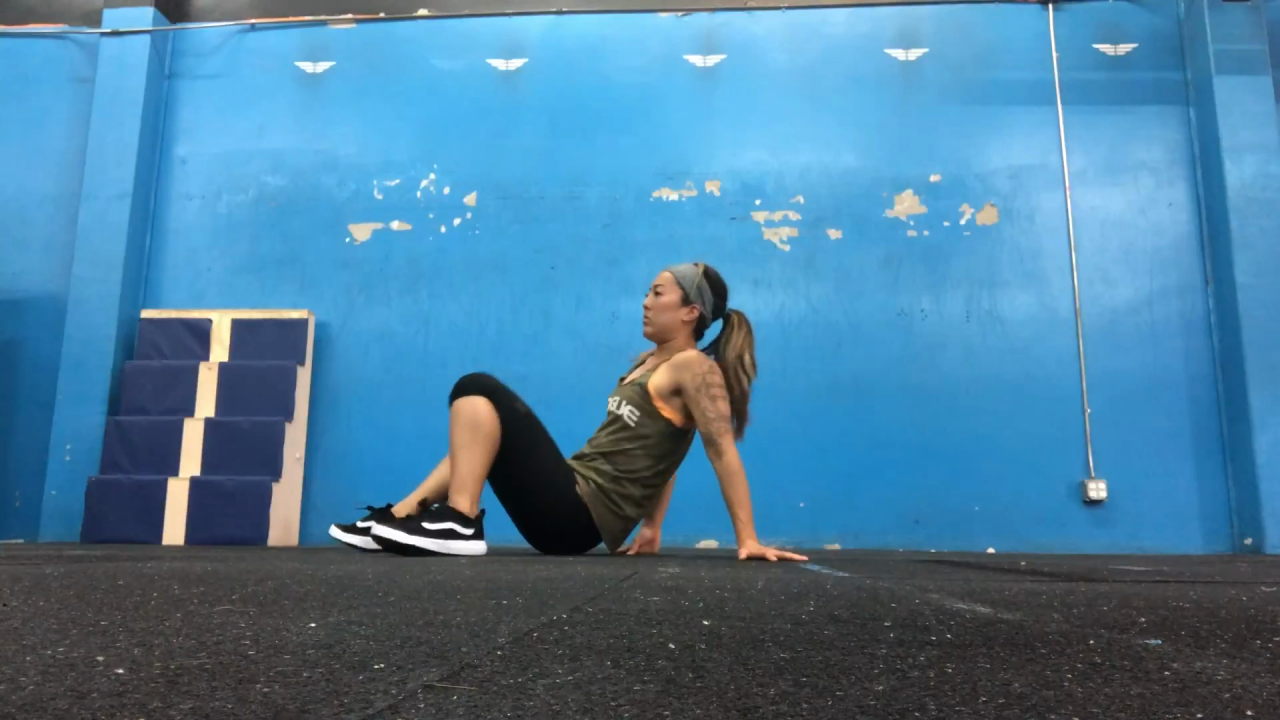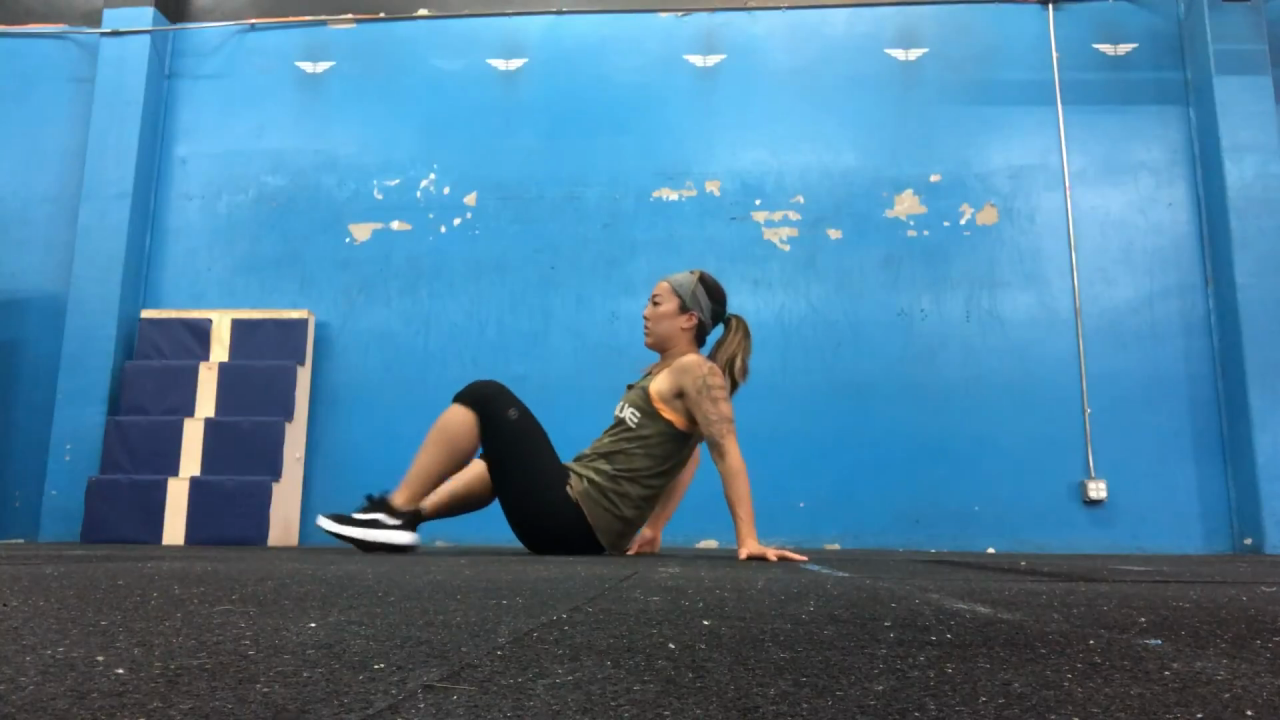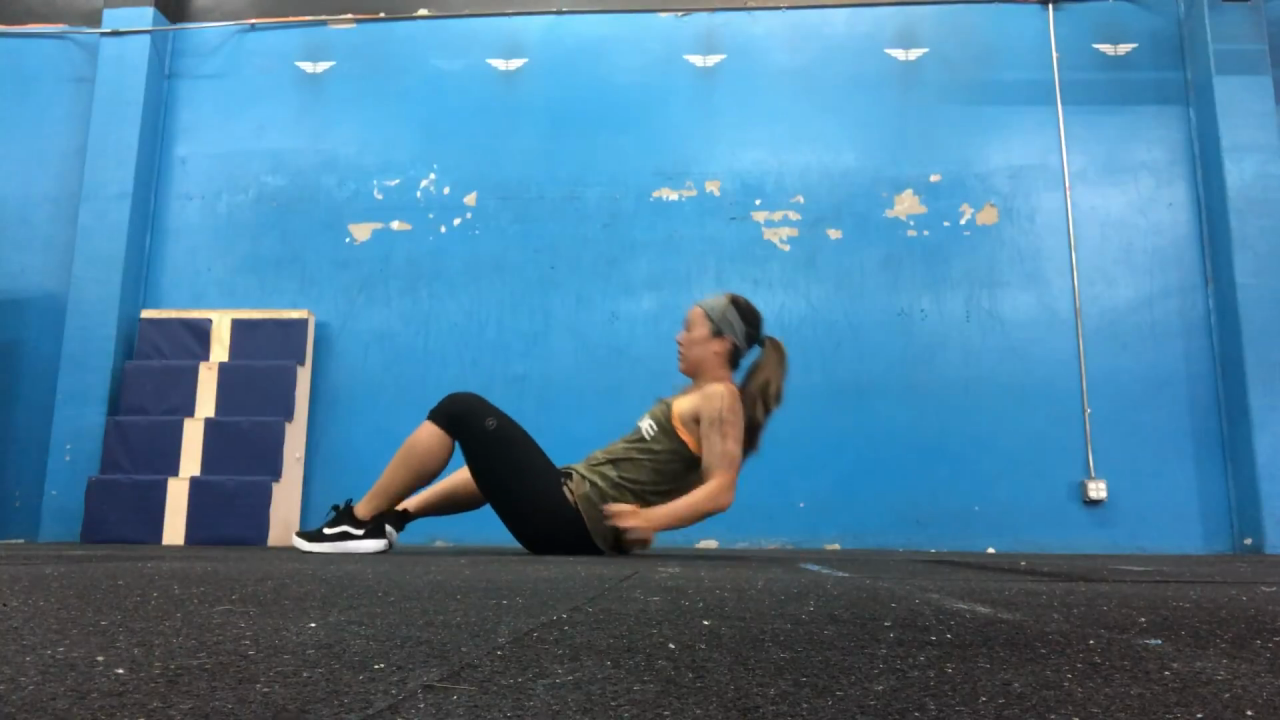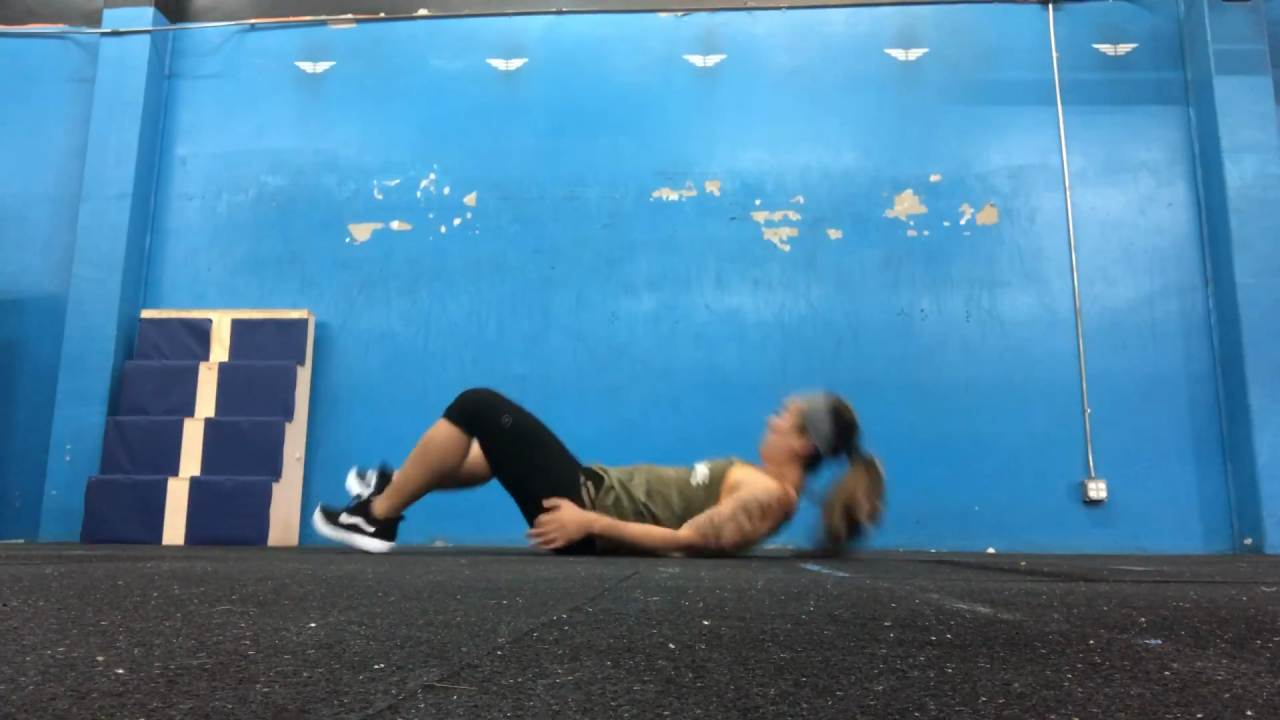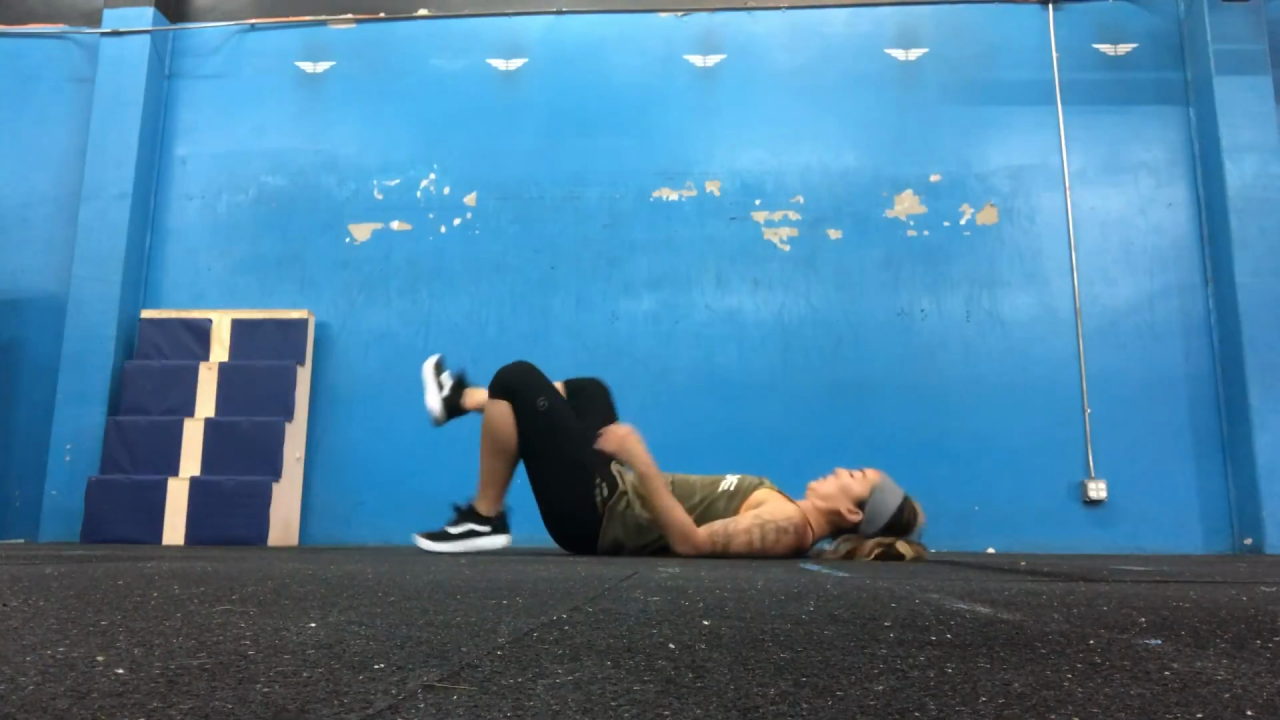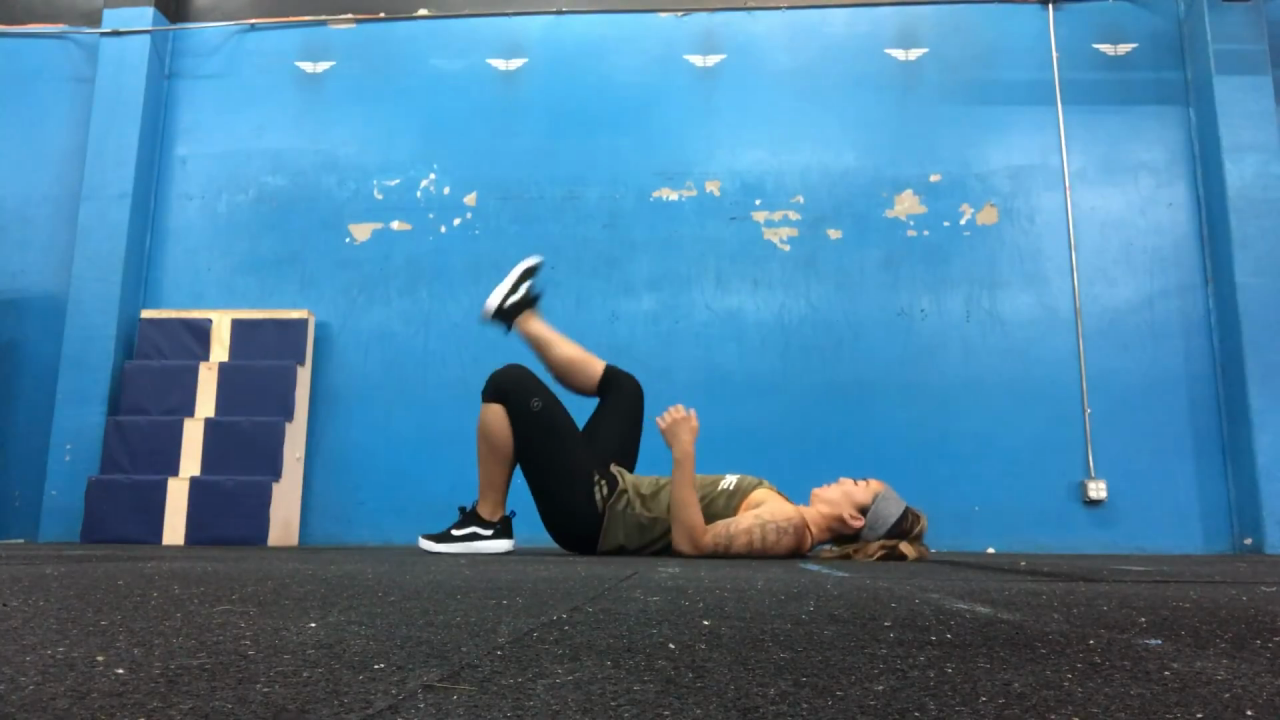
dt=0.3s
person 1, frame 1
left shoulder: (694, 368)
right shoulder: (650, 363)
left elbow: (723, 451)
right elbow: (659, 450)
left wrist: (747, 539)
right wrist: (651, 526)
left hip: (573, 518)
right hip: (572, 514)
left knee: (478, 389)
right knee: (485, 442)
left ankle: (460, 522)
right ankle: (397, 520)
person 1, frame 2
left shoulder: (696, 372)
right shoulder: (661, 372)
left elbow: (727, 452)
right elbow: (684, 455)
left wrist: (748, 538)
right wrist: (652, 527)
left hip: (569, 522)
right hip: (578, 523)
left knee: (484, 397)
right knee: (502, 456)
left ankle: (394, 513)
right ankle: (403, 518)
person 1, frame 3
left shoulder: (718, 403)
right shoulder: (703, 398)
left elbow: (719, 491)
right elbow: (673, 477)
left wrist: (652, 517)
right wrist: (635, 529)
left hip: (565, 525)
right hip: (574, 521)
left knee: (459, 410)
right knee: (483, 456)
left ankle: (361, 524)
right ankle: (393, 517)
person 1, frame 4
left shoulder: (768, 495)
right shoulder: (763, 481)
left elbow: (685, 540)
left wrist: (588, 523)
left hip: (591, 509)
right hip: (597, 490)
left knee: (478, 407)
right knee: (500, 446)
left ankle: (375, 518)
right ankle: (392, 485)
person 1, frame 5
left shoulder: (788, 528)
right shoulder: (791, 514)
left elbow: (687, 540)
left wrist: (643, 464)
left hip: (594, 514)
right hip: (610, 498)
left knee: (519, 377)
right knee: (587, 391)
left ankle: (484, 522)
right ankle: (460, 400)
person 1, frame 6
left shoulder: (786, 531)
right shoulder: (791, 518)
left elbow: (690, 541)
left wrist: (683, 453)
left hip: (591, 513)
right hip: (609, 495)
left knee: (509, 384)
right knee: (620, 384)
left ankle: (486, 525)
right ankle: (519, 313)
